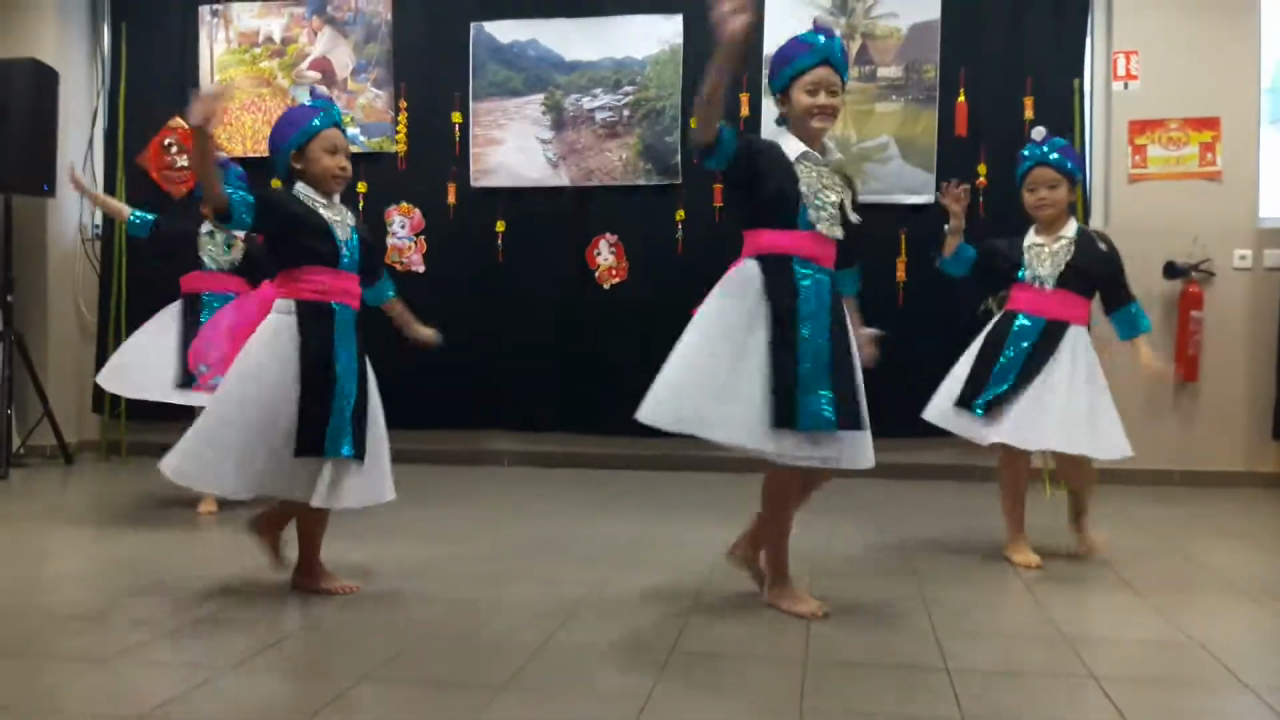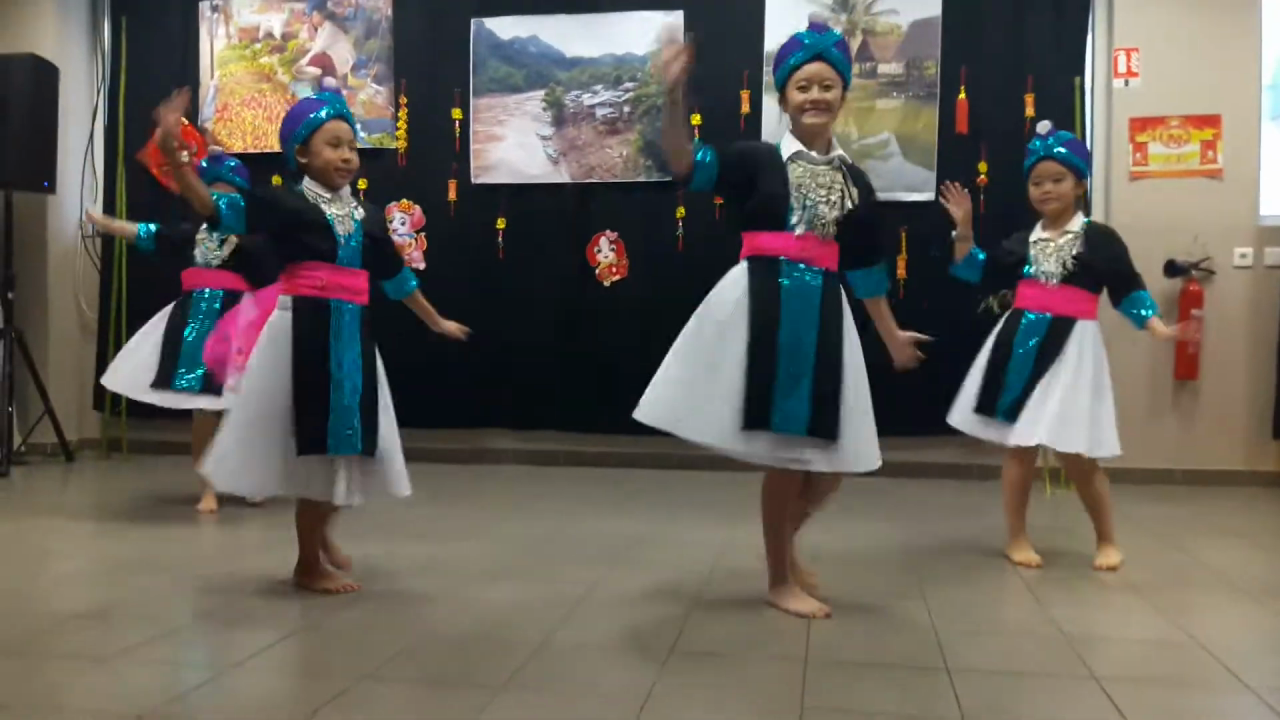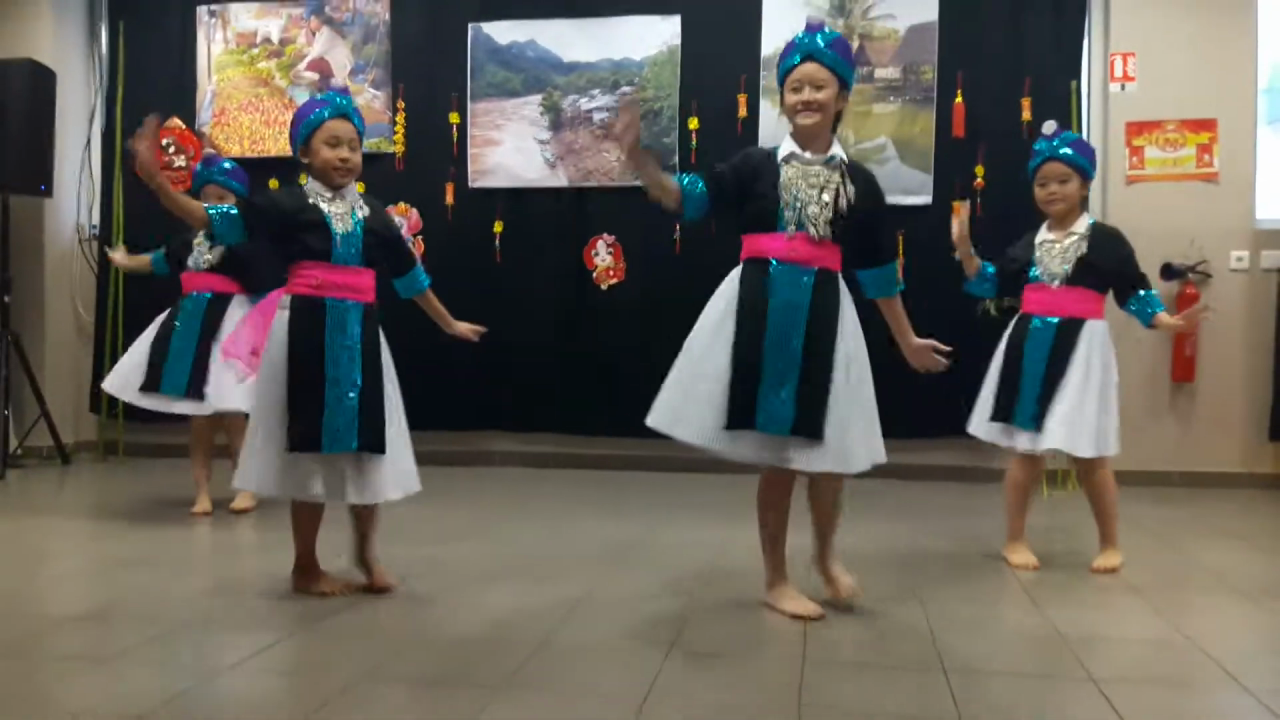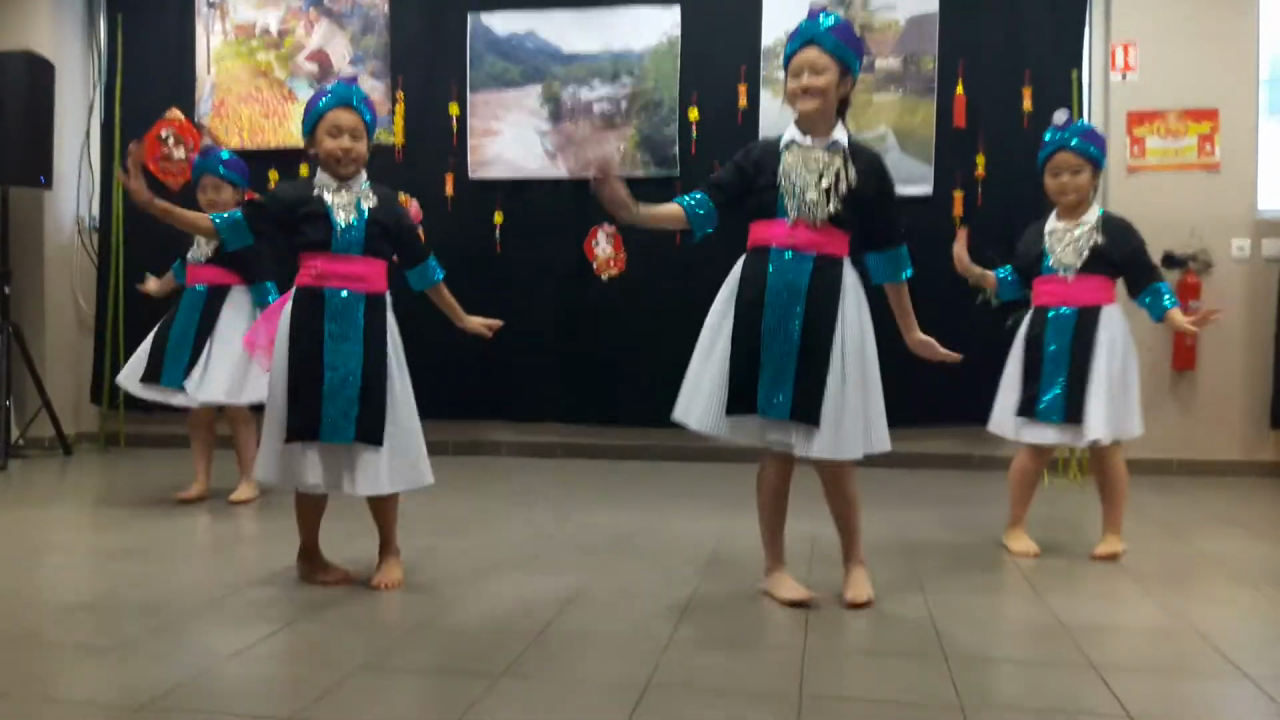
dt=0.1s
person 1, frame 1
left shoulder: (836, 180)
right shoulder: (759, 156)
right elbow: (706, 132)
left wrist: (853, 329)
right wrist: (728, 51)
left hip: (817, 314)
right hip: (764, 301)
left knee: (824, 454)
right knee: (788, 451)
left ankle: (751, 543)
right ankle: (776, 576)
person 1, frame 2
left shoulder: (854, 178)
right shoulder: (757, 161)
left elbow: (867, 264)
right elbow: (687, 164)
left wrist: (891, 332)
right wrist: (674, 96)
left hip: (824, 311)
right hip: (762, 304)
left knee: (827, 457)
right knee: (783, 455)
left ankle: (783, 542)
right ankle: (781, 579)
person 1, frame 3
left shoulder: (859, 180)
right shoulder: (756, 166)
left elbow: (877, 266)
right elbow: (687, 197)
left wrist: (906, 338)
right wrist: (638, 157)
left hip: (824, 312)
right hip: (757, 307)
left knee: (826, 457)
right knee: (775, 455)
left ankle: (826, 554)
right ankle: (777, 580)
person 1, frame 4
left shoulder: (866, 166)
right shoulder: (761, 156)
left elbow: (884, 253)
right elbow: (704, 208)
left wrist: (909, 330)
right wrist: (633, 210)
left hip: (829, 298)
right hip: (762, 294)
left knee: (828, 446)
right knee: (774, 441)
left ankle: (854, 559)
right ankle: (774, 566)
person 2, frame 1
left shoulder: (350, 221)
right shoulder: (284, 208)
left elbow: (374, 282)
right elbow: (219, 201)
left wrist: (411, 327)
right wrist: (202, 138)
left hip: (341, 339)
right hip: (296, 333)
left knee: (333, 446)
right knee: (311, 447)
left ankle: (273, 520)
right ankle: (308, 565)
person 2, frame 2
left shoulder: (365, 216)
right shoulder: (283, 204)
left elbow: (395, 275)
right elbow: (211, 207)
left wrist: (437, 322)
right wrist: (174, 148)
left hip: (351, 334)
right hip: (302, 332)
left knee: (348, 443)
right knee: (315, 445)
left ankle: (317, 533)
right ankle: (310, 563)
person 2, frame 3
left shoulder: (374, 214)
right shoulder: (286, 206)
left elbow: (407, 273)
right elbow: (214, 223)
left wrist: (449, 324)
right wrist: (151, 179)
left hip: (359, 336)
right hip: (304, 333)
left knee: (365, 444)
right knee: (311, 447)
left ankle: (364, 549)
right ankle: (305, 565)
person 2, frame 4
left shoulder: (385, 204)
right shoulder: (294, 198)
left elbow: (421, 265)
right elbow: (226, 228)
left wrist: (462, 318)
right wrist: (152, 203)
left hip: (369, 326)
right hip: (312, 323)
left knee: (372, 436)
right knee: (315, 438)
left ankle: (390, 549)
right ankle: (310, 553)
person 3, frame 1
left shoulder: (1095, 247)
right shoulder: (1012, 246)
left elbow: (1120, 302)
right elbow: (961, 266)
left wrist: (1142, 348)
right wrist: (956, 222)
left hip: (1061, 352)
right hip: (1008, 346)
left knee: (1072, 452)
right knee: (1012, 449)
left ankle: (1081, 522)
right ankle: (1015, 538)
person 3, frame 2
left shoulder: (1101, 240)
right shoulder: (1021, 242)
left elbow: (1129, 291)
right elbow: (977, 270)
left wrist: (1159, 328)
right wrist: (963, 227)
left hip: (1071, 348)
right hip: (1020, 343)
left knee: (1076, 454)
right knee: (1019, 448)
left ankle: (1107, 539)
right ankle: (1017, 538)
person 3, frame 3
left shoulder: (1106, 240)
right shoulder: (1028, 245)
left elbow: (1134, 292)
right elbow: (994, 284)
left wrist: (1167, 321)
right wrist: (965, 249)
left hip: (1080, 348)
right hip: (1028, 345)
left knee: (1088, 455)
right knee: (1026, 450)
left ankle: (1110, 545)
right ankle: (1014, 540)
person 3, frame 4
left shoulder: (1116, 231)
right shoulder: (1036, 234)
left elbow: (1146, 284)
right elbow: (1013, 282)
left wrist: (1179, 319)
right wrist: (973, 271)
left hip: (1097, 338)
right hip: (1045, 337)
left knee: (1104, 441)
right knee: (1036, 440)
left ankle: (1113, 532)
right ankle: (1015, 527)
person 4, frame 1
left shoulder: (249, 249)
right shoulder: (187, 233)
right elbow: (138, 221)
right wrist: (91, 194)
right hip: (190, 325)
right knee: (200, 410)
right ankle: (206, 490)
person 4, frame 2
right shoulder: (191, 234)
left elbow: (266, 289)
right elbow: (151, 235)
right wrist: (106, 223)
right hip: (190, 321)
left knee: (224, 408)
right knee: (202, 411)
right ankle: (208, 488)
person 4, frame 3
left shoulder: (241, 241)
right shoulder: (194, 238)
right elbow: (165, 258)
right wrist: (127, 262)
left hip: (228, 326)
right hip: (189, 323)
left knee: (229, 411)
right knee: (198, 414)
left ankle: (247, 487)
right ankle: (203, 492)
person 4, frame 4
right shoulder: (201, 231)
left elbow: (263, 284)
right elbow: (184, 266)
right wrist: (160, 287)
left hip: (230, 316)
right hip: (194, 315)
left knee: (232, 404)
right knee: (198, 404)
left ankle: (249, 479)
right ankle: (201, 479)
